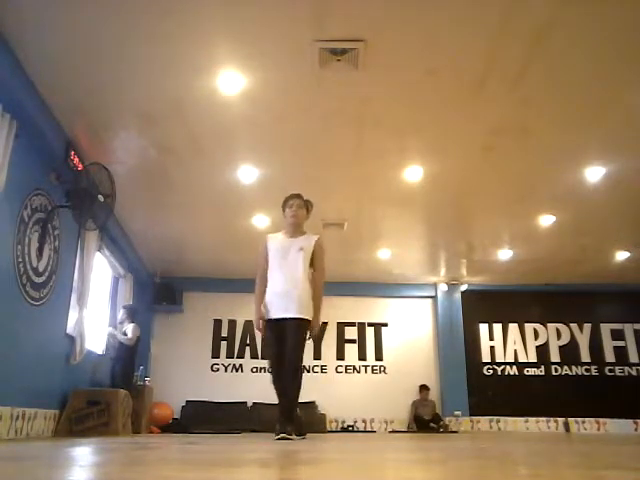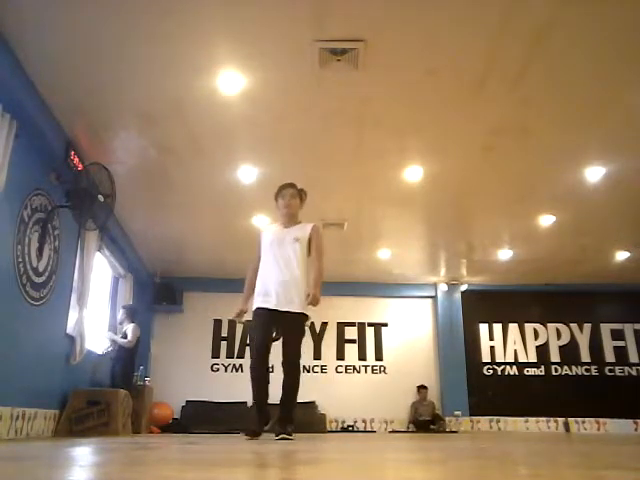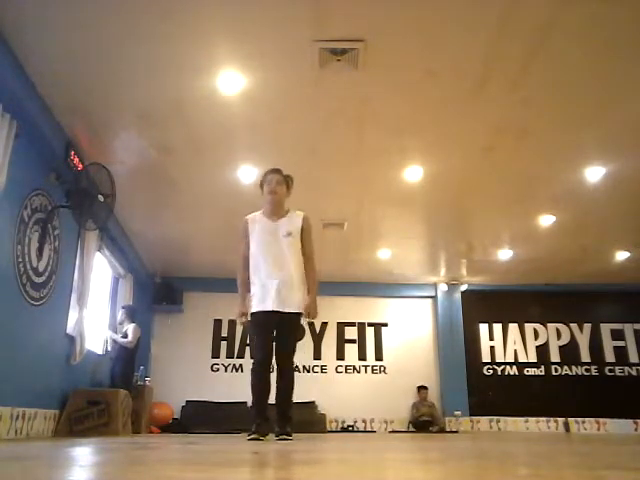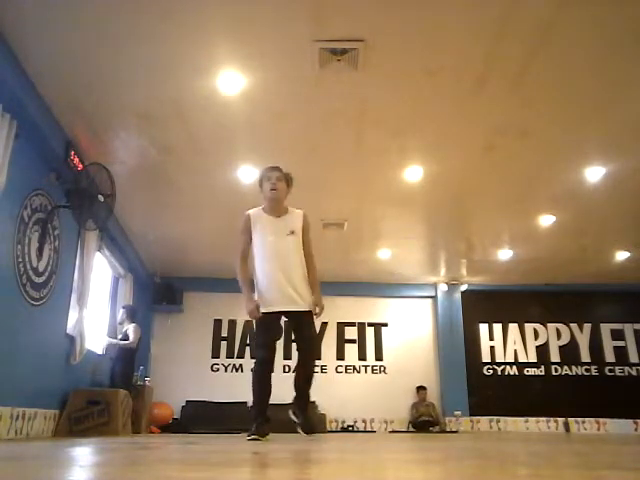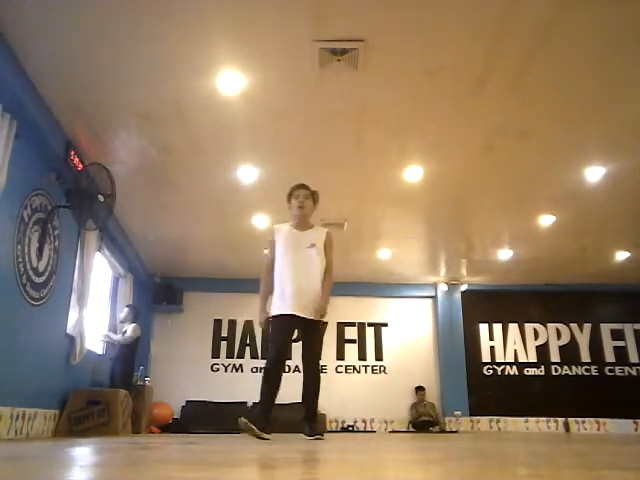
dt=0.4s
person 1, frame 1
left shoulder: (314, 242)
right shoulder: (270, 241)
left elbow: (318, 280)
right elbow: (261, 276)
left wrist: (317, 315)
right wrist: (258, 307)
left hip: (299, 311)
right hip: (273, 312)
left knee: (292, 363)
right knee: (276, 366)
left ankle: (286, 421)
right ankle: (293, 418)
person 1, frame 2
left shoulder: (310, 230)
right shoulder: (266, 232)
left elbow: (316, 262)
right elbow: (255, 267)
left wrist: (315, 288)
right wrist: (244, 300)
left hip: (295, 303)
right hip: (265, 301)
left knee: (291, 362)
right knee: (258, 354)
left ankle: (285, 421)
right ankle: (259, 415)
person 1, frame 3
left shoulder: (300, 220)
right shoulder: (250, 222)
left elbow: (309, 260)
right elbow: (244, 264)
left wrist: (312, 296)
right wrist: (243, 300)
left hip: (292, 301)
right hip: (261, 302)
left knee: (285, 361)
right knee: (261, 360)
left ankle: (283, 422)
right ankle: (260, 422)
person 1, frame 4
left shoulder: (300, 218)
right shoulder: (250, 218)
left elbow: (309, 258)
right elbow: (242, 261)
left wrist: (316, 293)
right wrist: (249, 297)
left hip: (299, 299)
right hip: (267, 301)
left knee: (309, 351)
right knee: (263, 359)
left ankle: (300, 406)
right ankle: (259, 422)
person 1, frame 5
left shoulder: (324, 235)
right shoulder: (278, 233)
left elbow: (329, 271)
right elbow: (268, 271)
left wrist: (324, 299)
right wrist: (262, 306)
left hip: (313, 310)
right hip: (283, 307)
left knee: (312, 364)
right knee: (275, 358)
left ankle: (310, 422)
right ankle: (262, 420)
